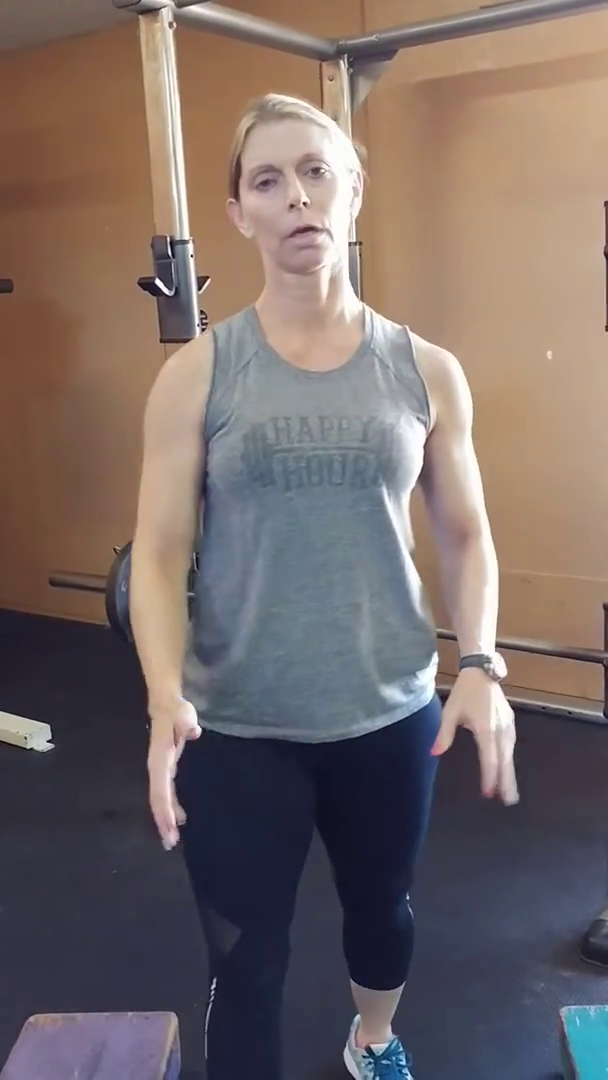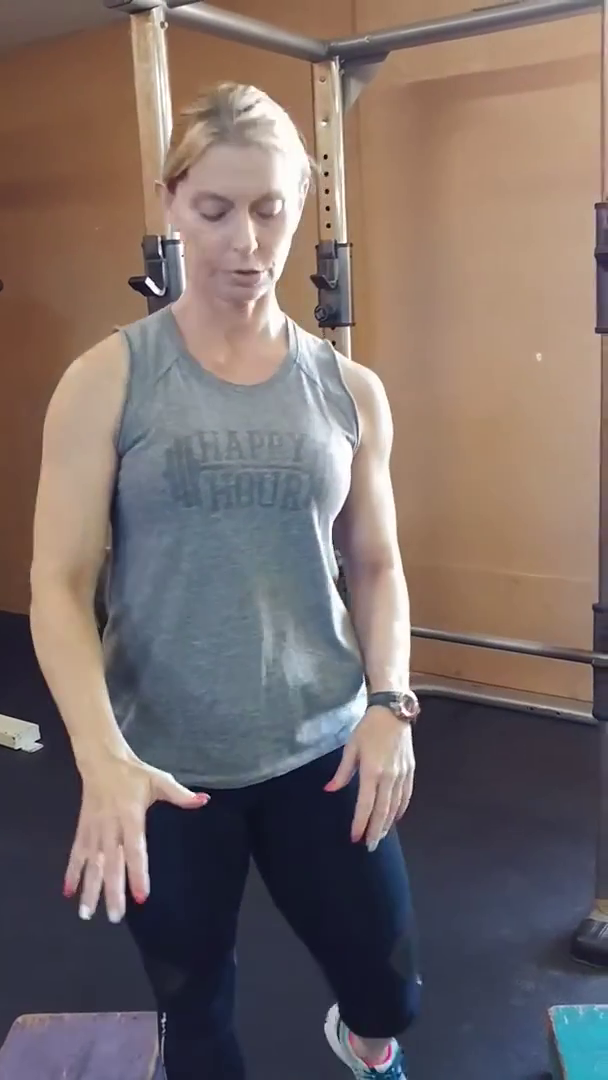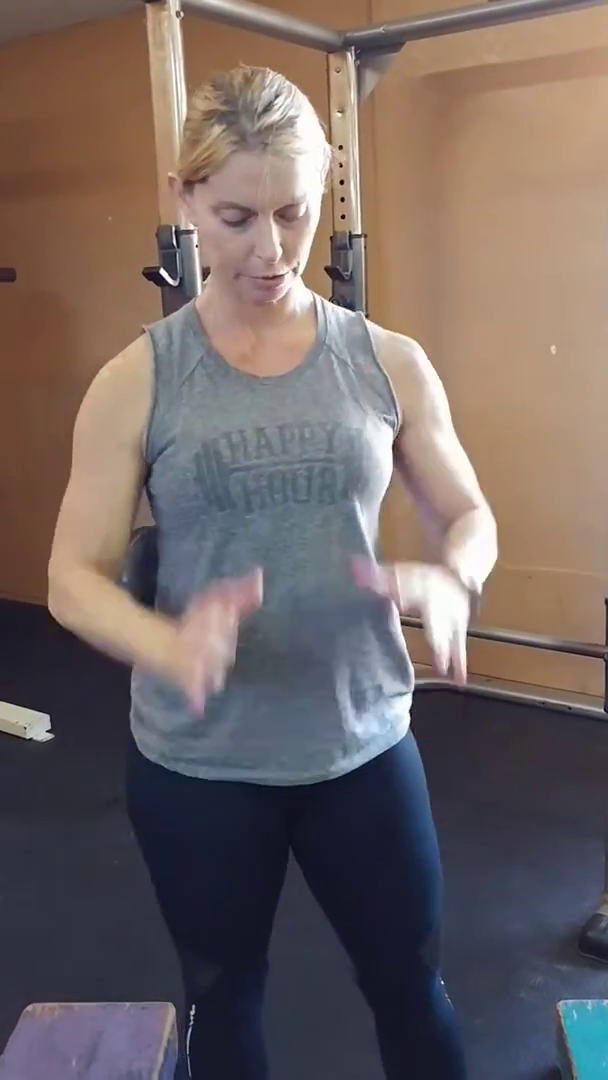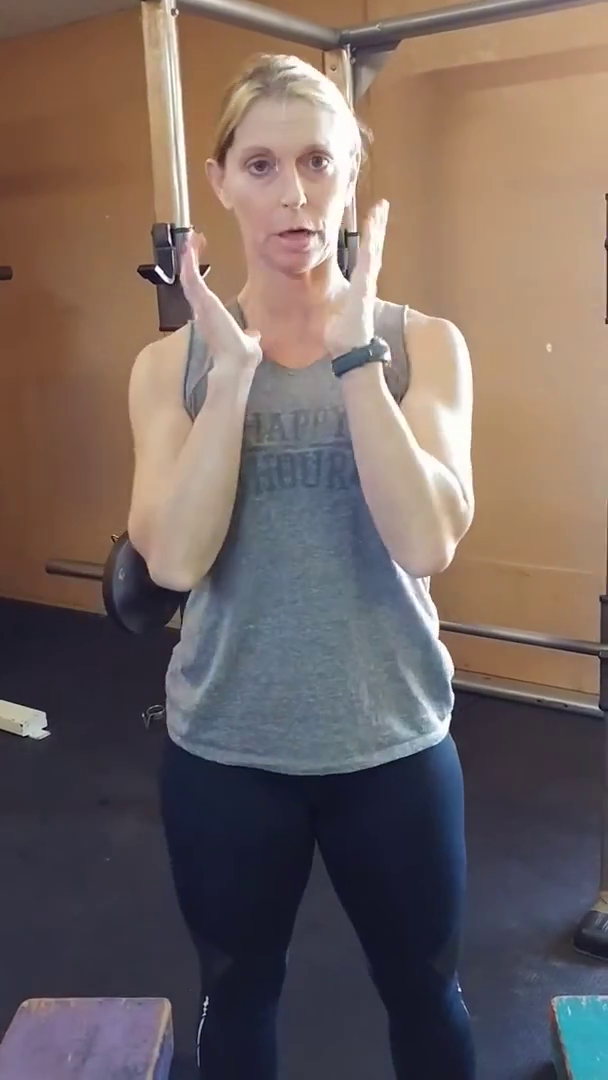
dt=0.5s
person 1, frame 1
left shoulder: (427, 372)
right shoulder: (197, 374)
left elbow: (465, 534)
right elbow: (156, 556)
left wrist: (480, 667)
right wrist: (166, 699)
left hip: (390, 712)
right hip: (239, 726)
left knee: (383, 906)
right knee: (246, 964)
person 1, frame 2
left shoulder: (350, 390)
right shoulder: (106, 380)
left elbow: (376, 567)
right elbow: (58, 584)
left wrist: (390, 703)
right wrist: (101, 754)
left hip: (320, 751)
right hip: (162, 766)
left knee: (385, 983)
person 1, frame 3
left shoulder: (386, 364)
right shoulder: (137, 380)
left elbow: (471, 521)
right elbow: (74, 577)
left wrist: (448, 577)
right wrist: (164, 645)
left hip: (363, 747)
right hip: (198, 763)
left knee: (413, 994)
person 1, frame 4
left shoulder: (423, 343)
right shoulder: (173, 363)
left elbow: (429, 542)
right elbow: (174, 560)
left wrist: (355, 351)
right wrist: (233, 366)
left hip: (394, 743)
right hip: (225, 752)
left knee: (424, 993)
right knee: (238, 997)
